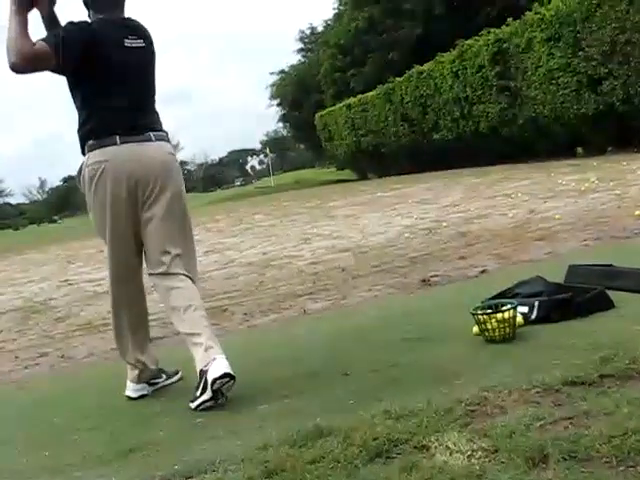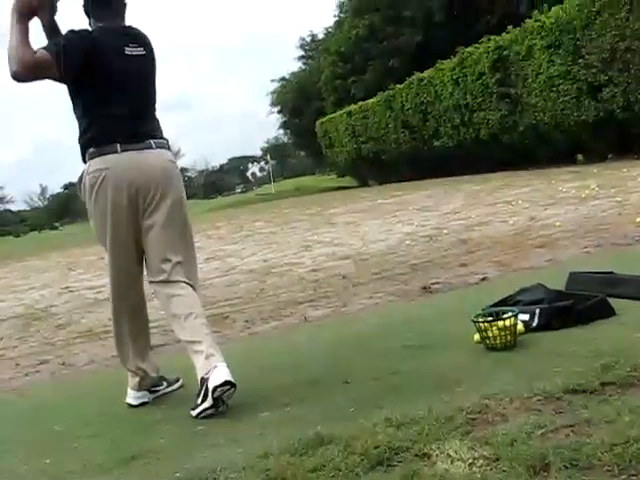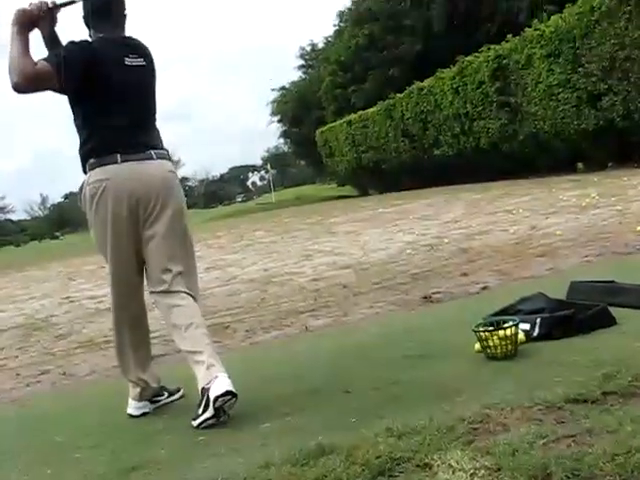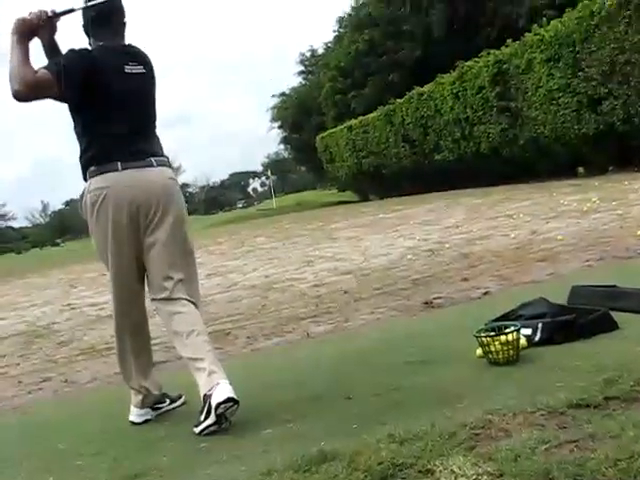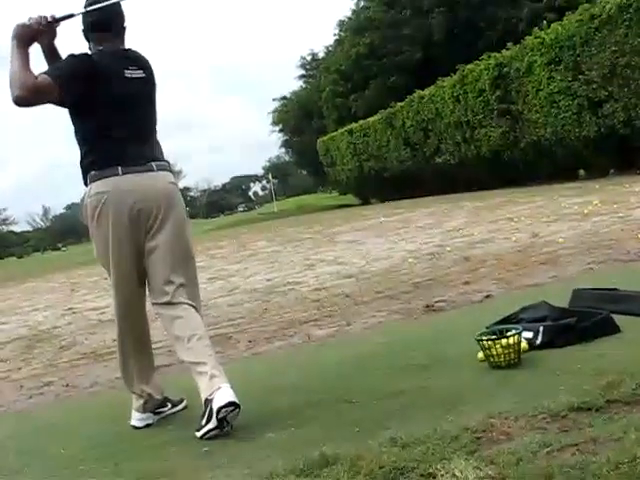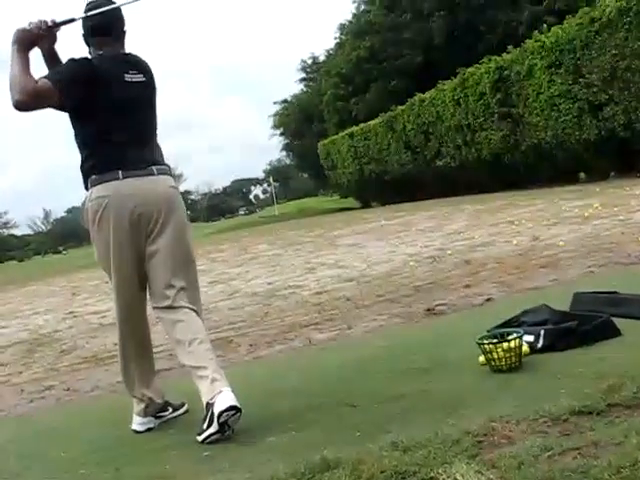
dt=0.1s
person 1, frame 1
left shoulder: (83, 35)
right shoulder: (141, 34)
left elbow: (21, 60)
left hip: (108, 161)
right hip: (156, 153)
left knee: (123, 274)
right knee: (172, 266)
left ankle: (141, 371)
right ankle: (211, 359)
person 1, frame 2
left shoulder: (82, 42)
right shoulder: (140, 42)
left elbow: (23, 68)
left hip: (108, 169)
right hip: (156, 161)
left knee: (123, 283)
right knee: (173, 275)
left ankle: (142, 379)
right ankle: (212, 367)
person 1, frame 3
left shoulder: (83, 54)
right shoulder: (141, 53)
left elbow: (24, 80)
right wrist: (50, 35)
left hip: (109, 179)
right hip: (156, 171)
left knee: (124, 293)
right knee: (173, 284)
left ankle: (142, 389)
right ankle: (212, 377)
person 1, frame 4
left shoulder: (82, 62)
right shoulder: (141, 61)
left elbow: (24, 88)
left wrist: (19, 40)
right wrist: (49, 43)
left hip: (109, 186)
right hip: (158, 178)
left knee: (125, 299)
right knee: (174, 291)
left ankle: (144, 395)
right ankle: (214, 384)
person 1, frame 5
left shoulder: (83, 67)
right shoulder: (141, 66)
left elbow: (24, 93)
left wrist: (20, 45)
right wrist: (49, 48)
left hip: (111, 190)
right hip: (158, 182)
left knee: (127, 303)
right knee: (175, 295)
left ankle: (146, 400)
right ankle: (216, 388)
person 1, frame 6
left shoulder: (83, 71)
right shoulder: (141, 70)
left elbow: (24, 97)
left wrist: (20, 49)
right wrist: (50, 52)
left hip: (111, 195)
right hip: (159, 186)
left knee: (127, 307)
right knee: (176, 300)
left ankle: (147, 404)
right ankle: (217, 392)
